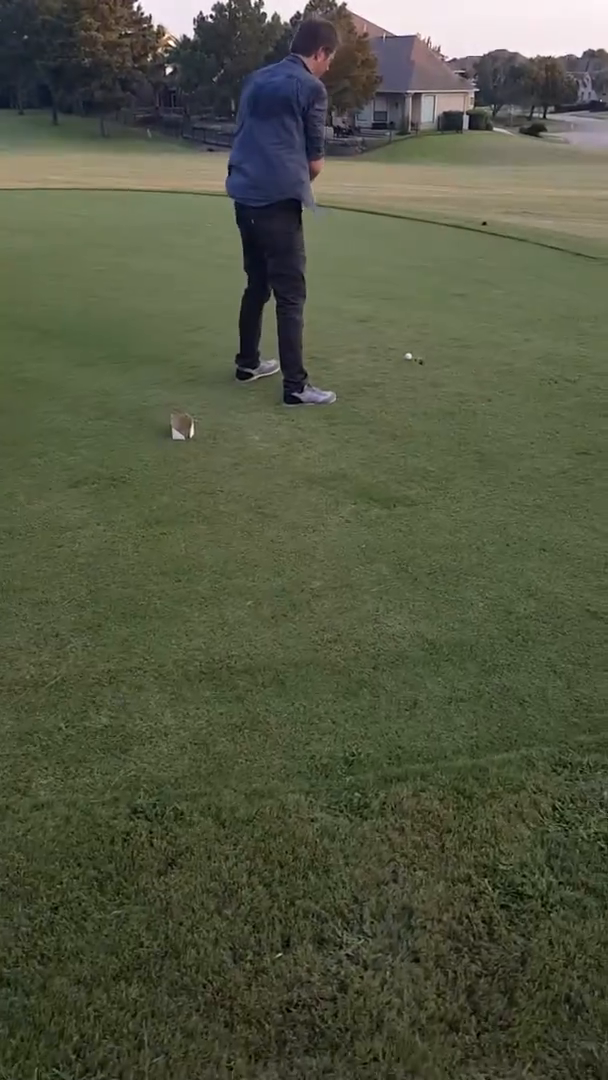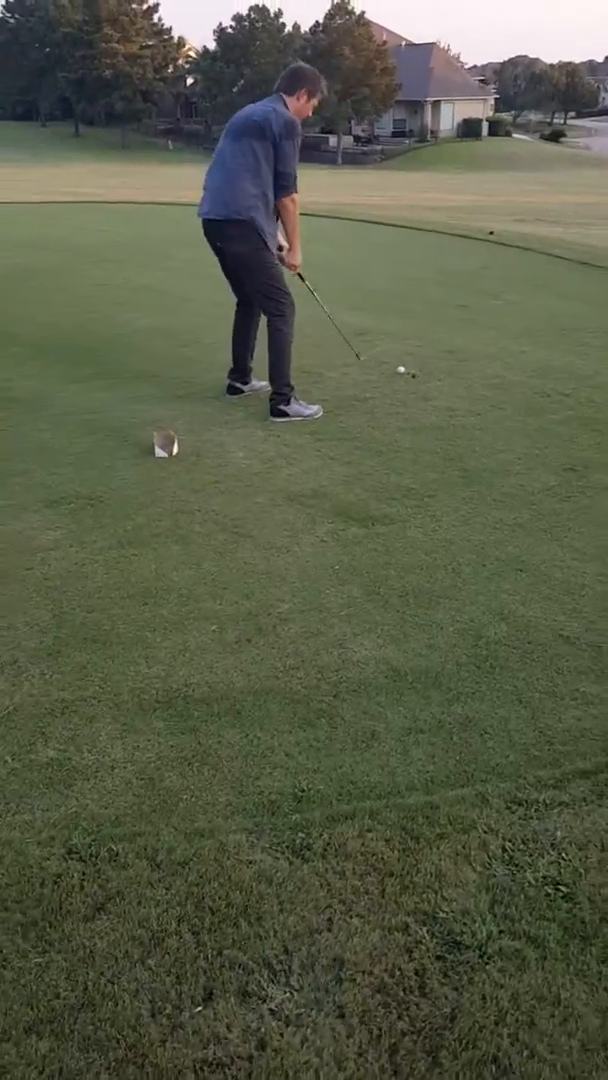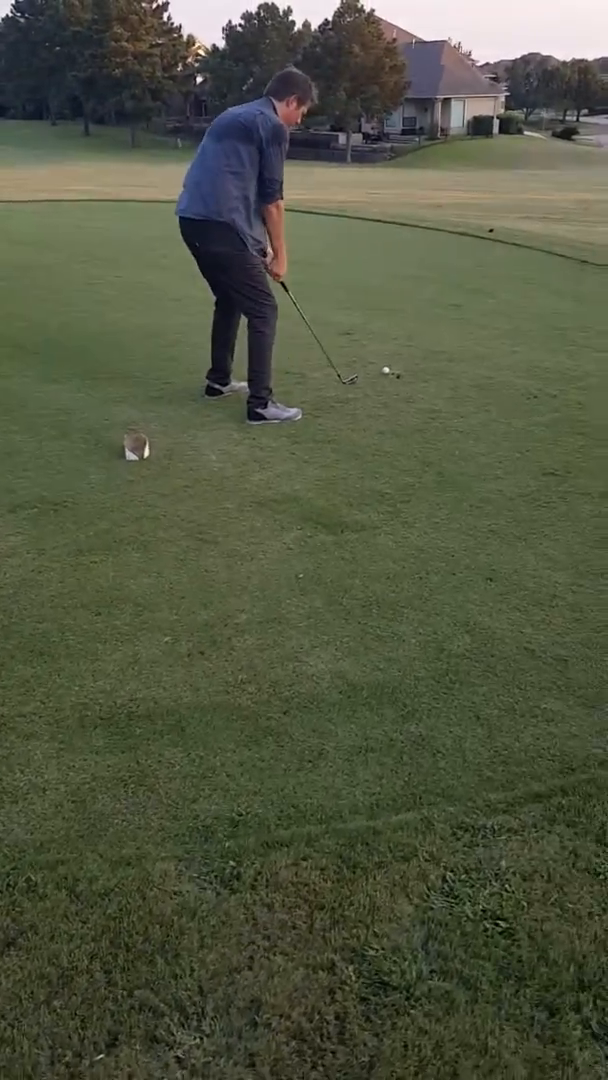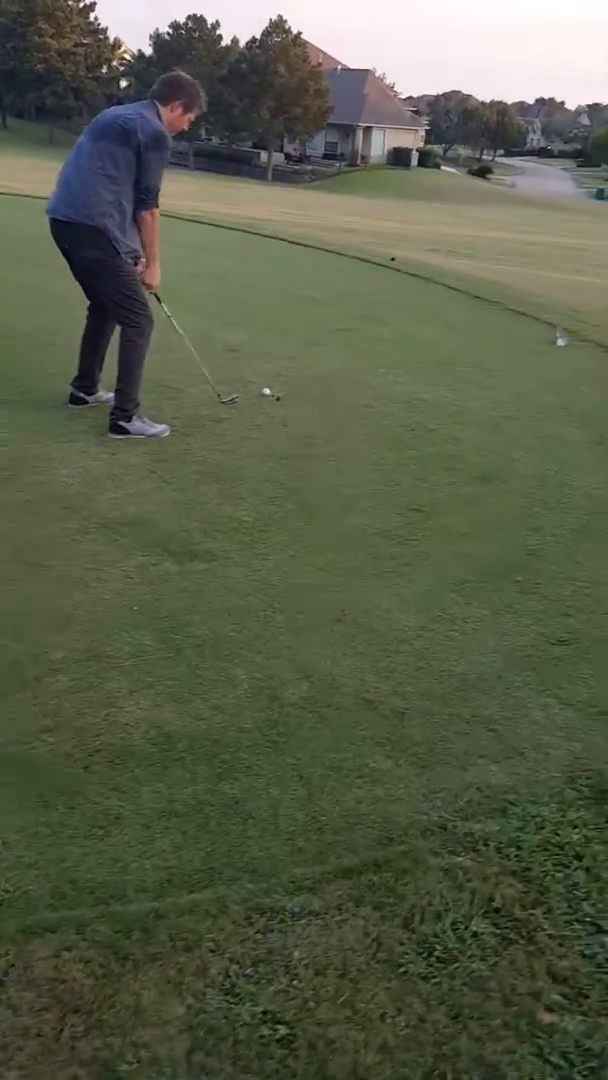
dt=0.4s
person 1, frame 1
left shoulder: (257, 79)
right shoulder: (310, 88)
right elbow: (315, 161)
left hip: (245, 197)
right hip: (279, 200)
left knee: (257, 283)
right knee: (290, 294)
left ankle: (247, 362)
right ankle: (295, 386)
person 1, frame 2
left shoulder: (248, 114)
right shoulder: (286, 122)
right elbow: (286, 192)
left wrist: (274, 235)
right wrist: (294, 246)
left hip: (216, 218)
right hip: (241, 223)
left knee: (249, 300)
right knee: (280, 308)
left ankle: (240, 378)
right ankle: (282, 400)
person 1, frame 3
left shoulder: (235, 115)
right shoulder: (273, 127)
right elbow: (271, 198)
left wrist: (259, 243)
right wrist: (280, 254)
left hip: (193, 219)
right hip: (220, 224)
left knee: (229, 300)
right knee: (263, 310)
left ankle: (218, 379)
right ankle: (260, 403)
person 1, frame 4
left shoulder: (117, 115)
right shoulder: (155, 133)
right elbow: (146, 205)
left wrist: (133, 251)
right wrist: (152, 264)
left hip: (65, 219)
right hip: (93, 228)
left knee: (103, 306)
right knee: (137, 320)
left ankle: (84, 388)
right ankle: (125, 416)
